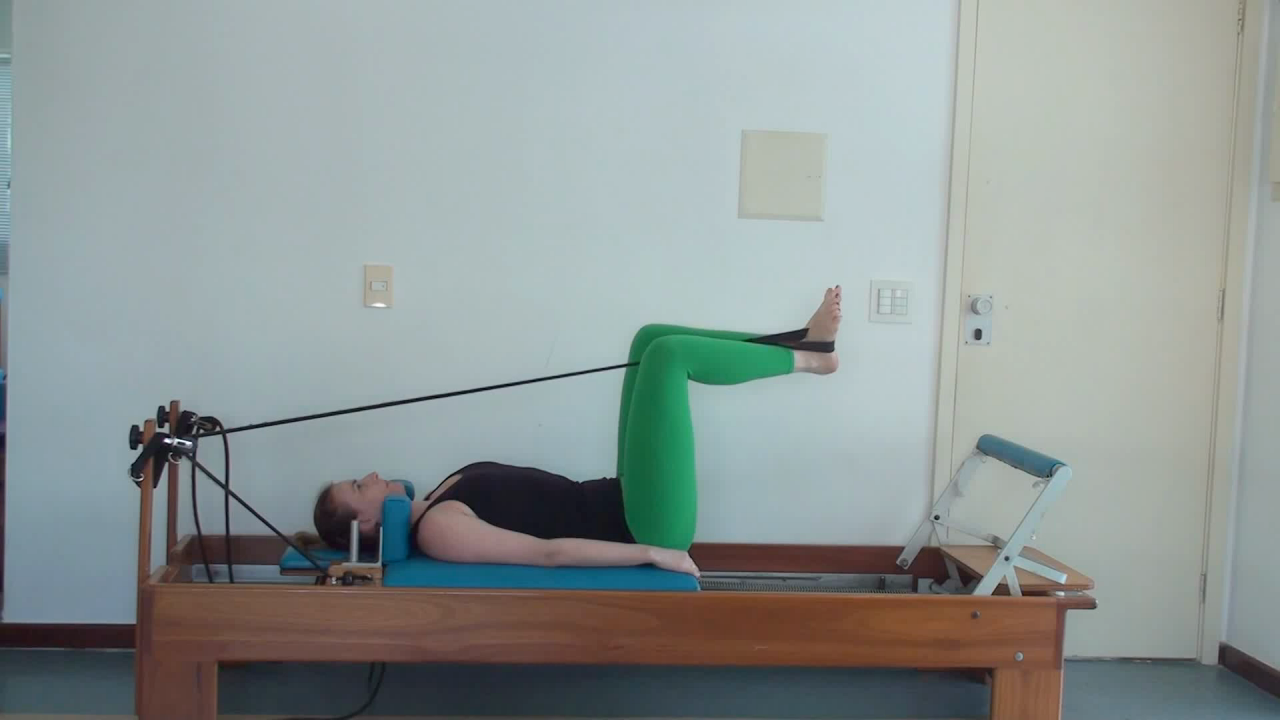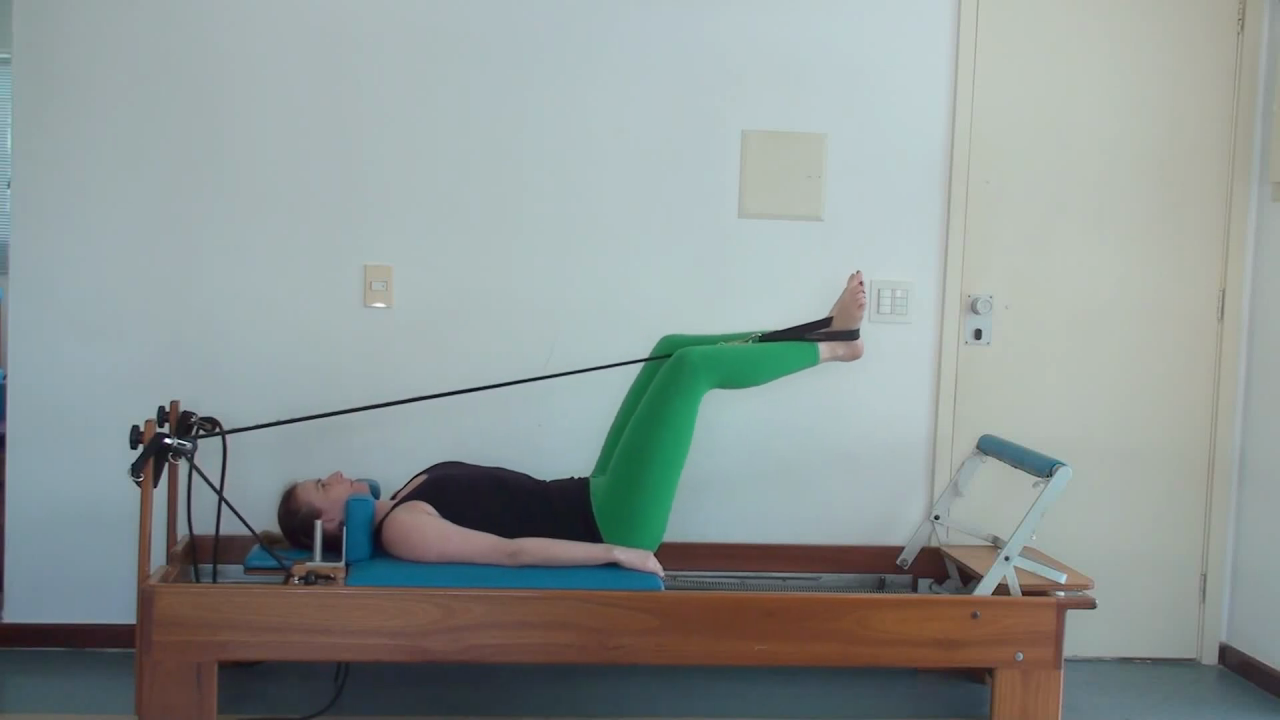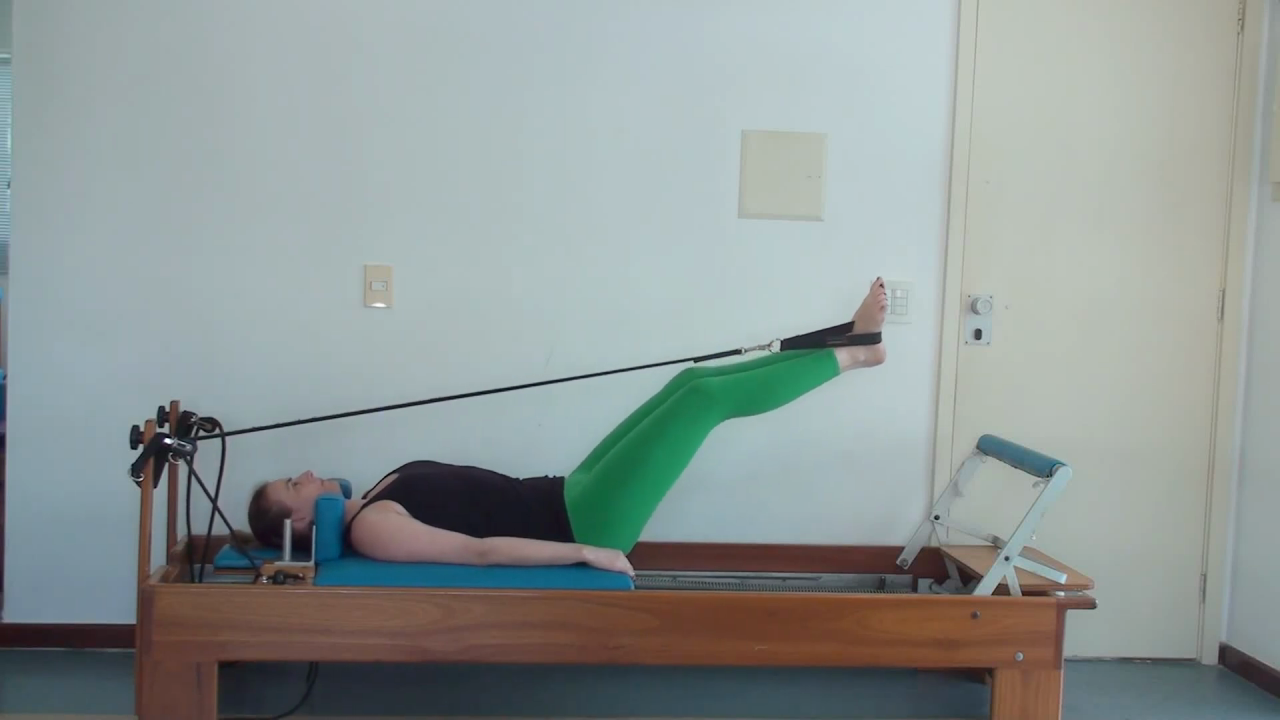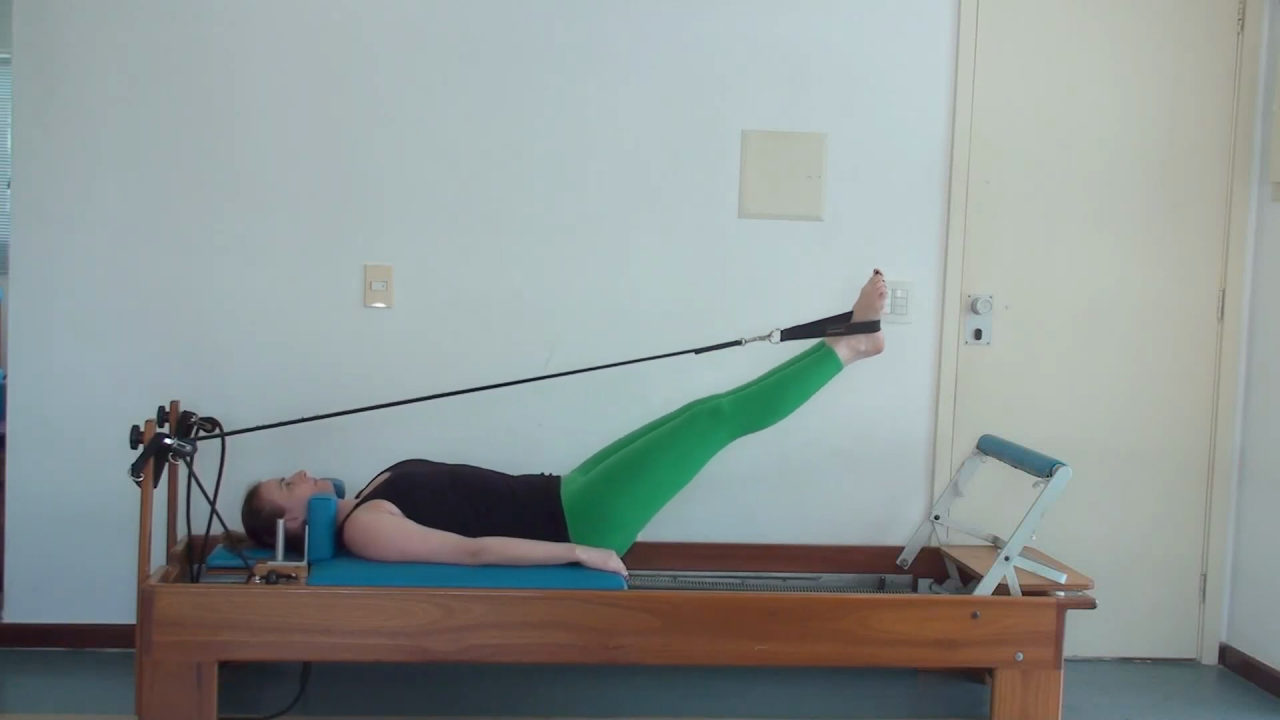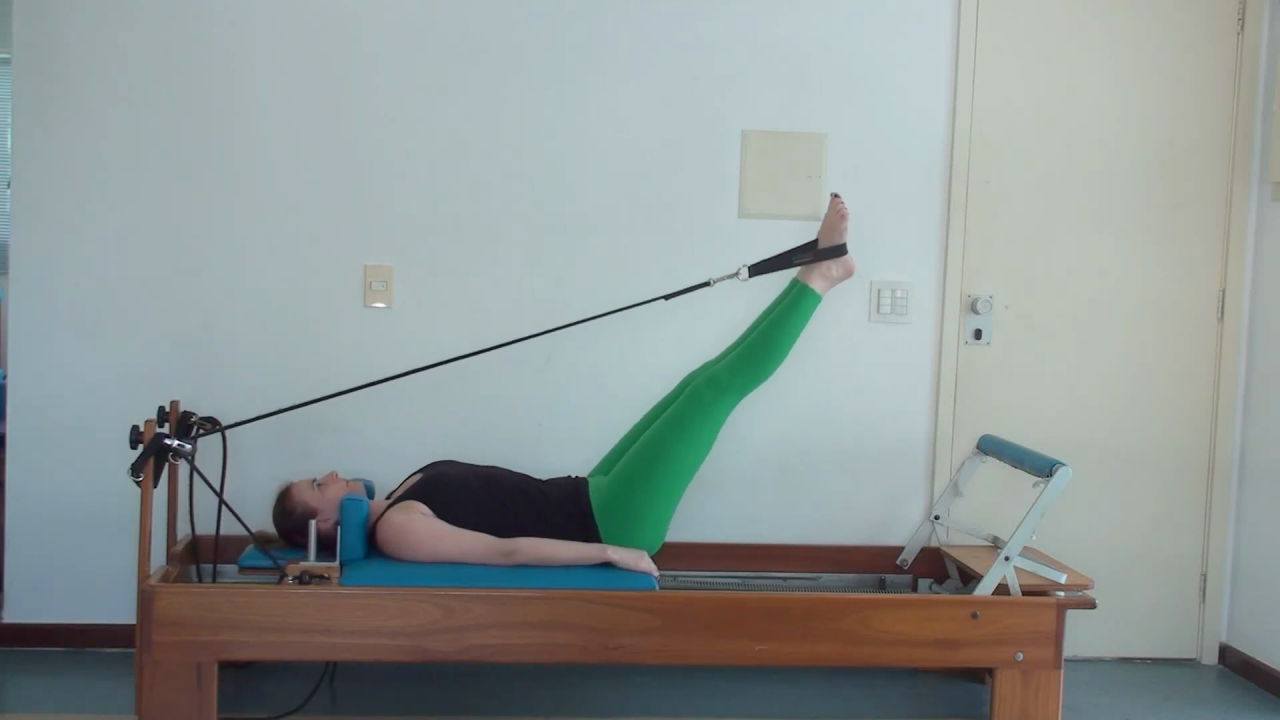
dt=1s
person 1, frame 1
left shoulder: (439, 500)
right shoulder: (439, 531)
right elbow: (546, 553)
right wrist: (652, 552)
left hip: (622, 502)
right hip: (645, 525)
left knee: (654, 339)
right knee: (668, 353)
left ankle: (801, 345)
right ankle: (804, 360)
person 1, frame 2
left shoulder: (406, 501)
right shoulder: (401, 531)
right elbow: (511, 551)
right wrist: (617, 553)
left hip: (593, 500)
right hip: (609, 523)
left knee: (672, 349)
right knee: (693, 366)
left ankle: (821, 336)
right ankle: (830, 349)
person 1, frame 3
left shoulder: (377, 499)
right shoulder: (371, 531)
right elbow: (479, 552)
right wrist: (586, 553)
left hip: (568, 497)
right hip: (581, 522)
left knee: (691, 382)
right knee: (707, 396)
left ankle: (846, 343)
right ankle: (850, 355)
person 1, frame 4
left shoulder: (372, 498)
right shoulder: (364, 530)
right elbow: (472, 550)
right wrist: (577, 552)
left hip: (562, 495)
right hip: (575, 521)
left knee: (708, 410)
right knee: (717, 417)
left ankle: (846, 340)
right ankle: (846, 348)
person 1, frame 5
left shoulder: (404, 501)
right shoulder: (396, 531)
right elbow: (503, 551)
right wrist: (609, 552)
left hip: (589, 497)
right hip: (608, 522)
left knee: (704, 382)
right knee: (716, 387)
left ankle: (817, 273)
right ankle: (816, 278)
